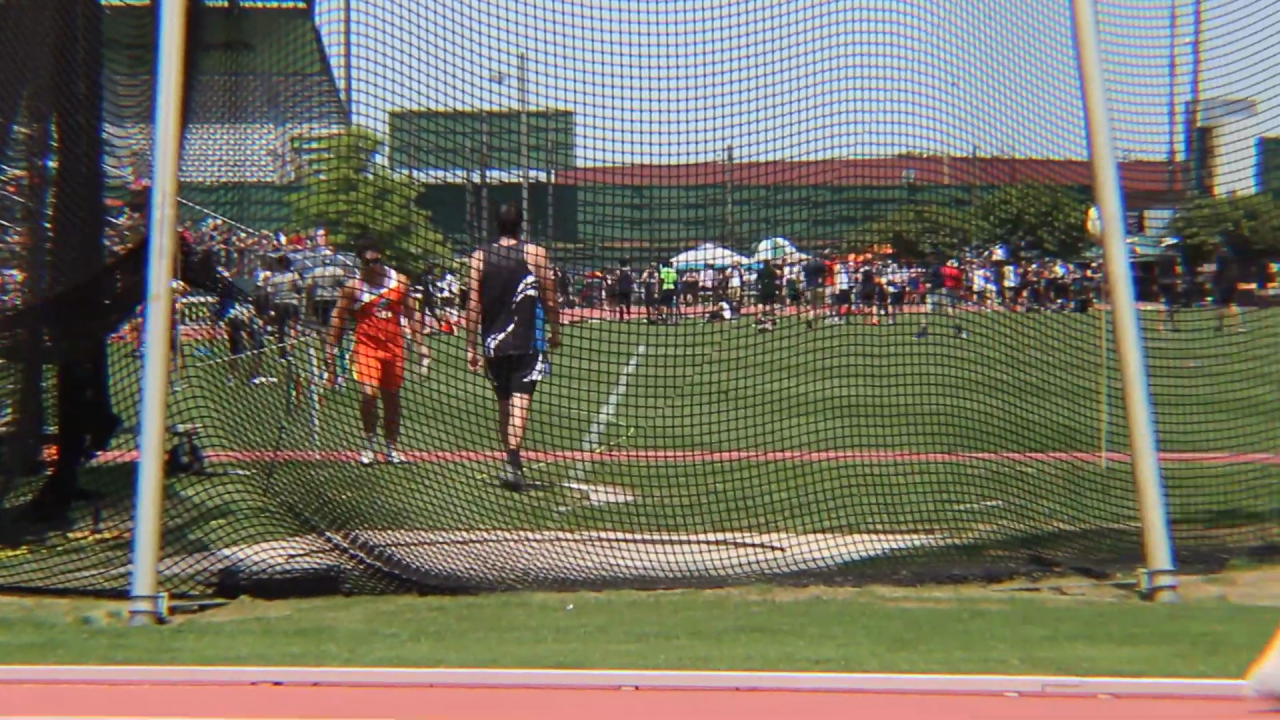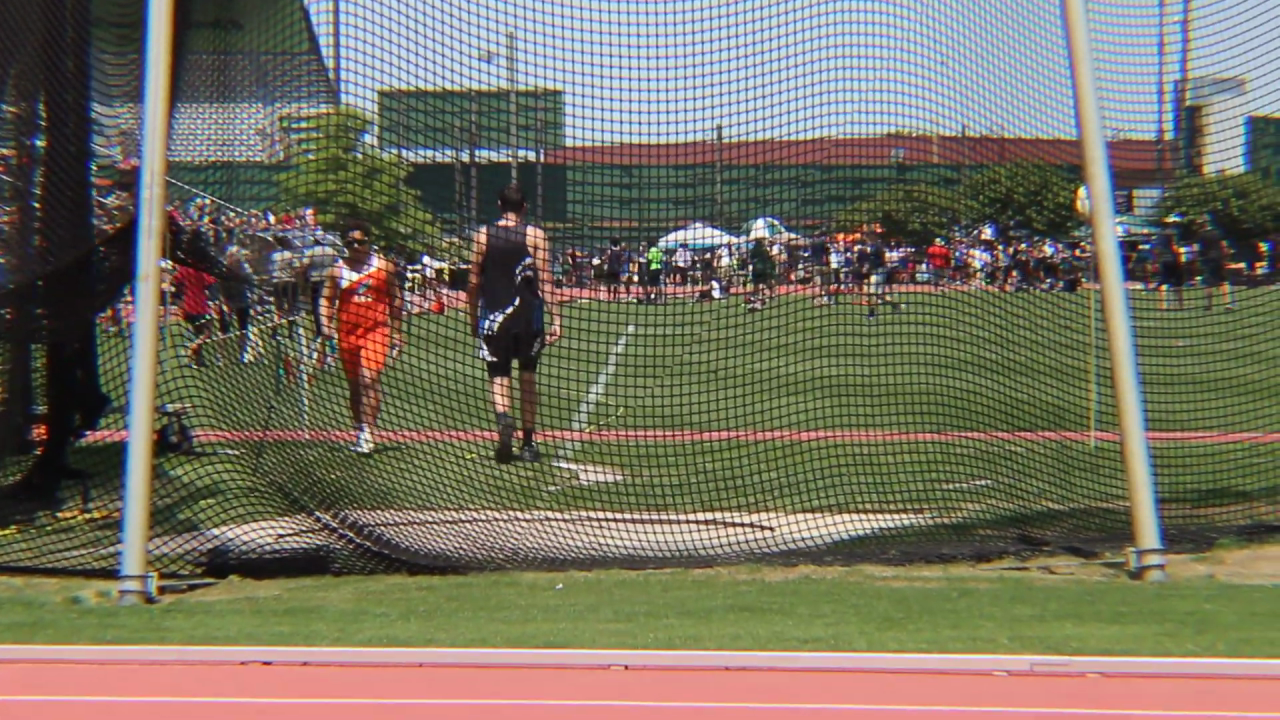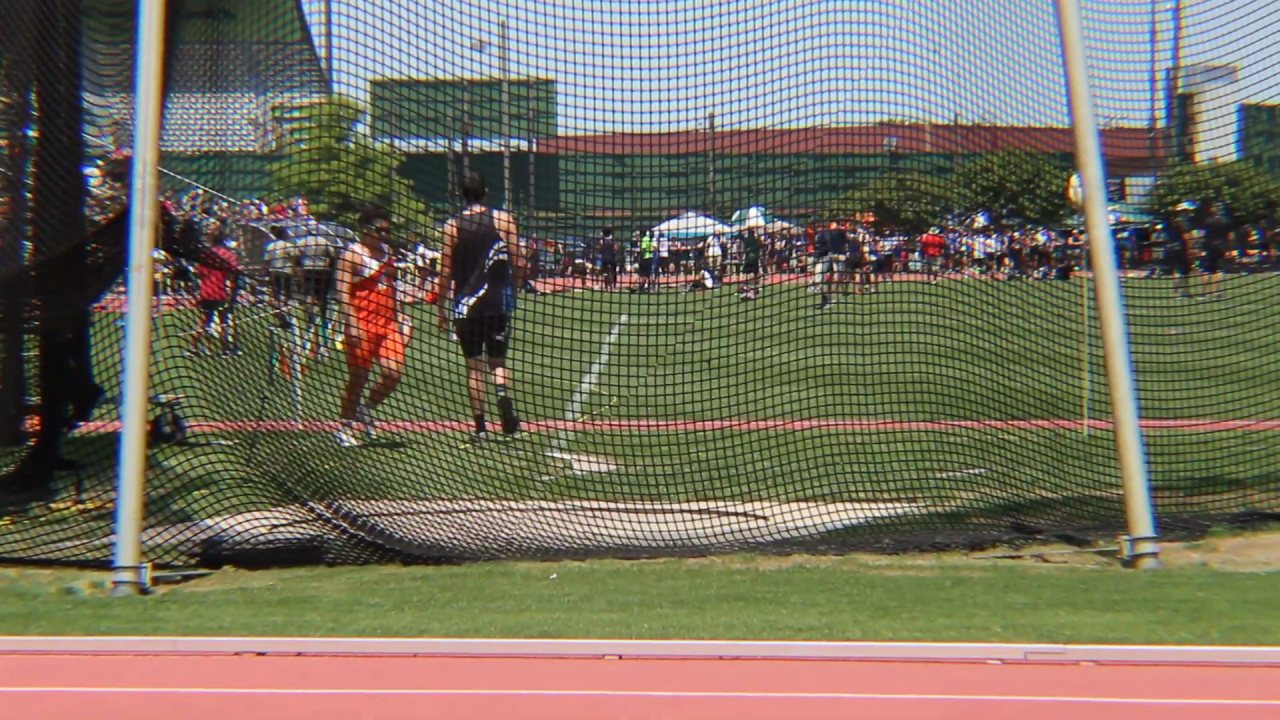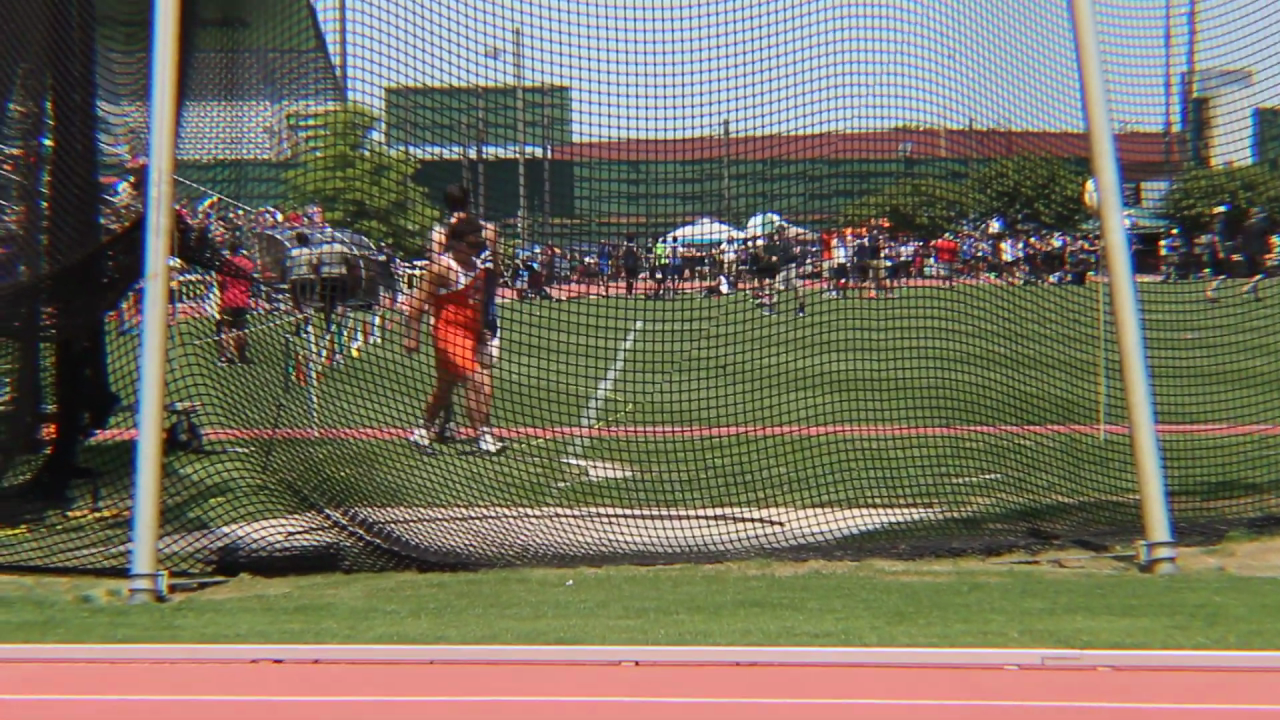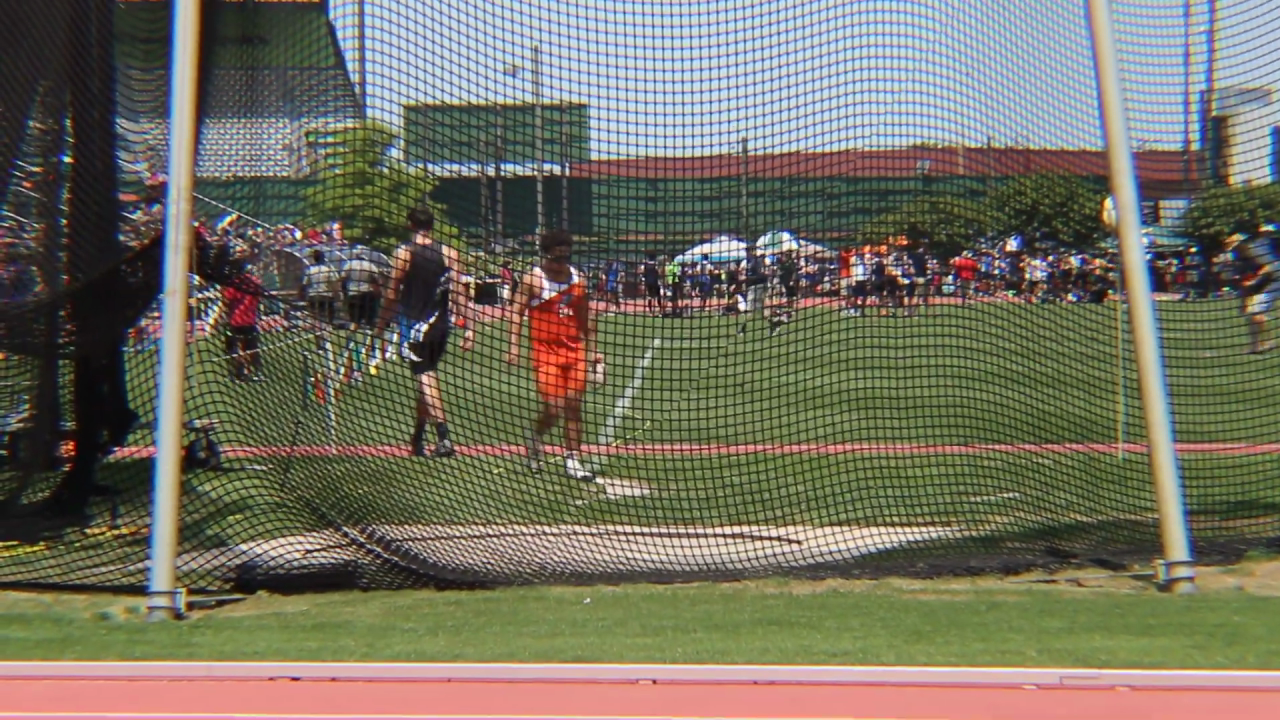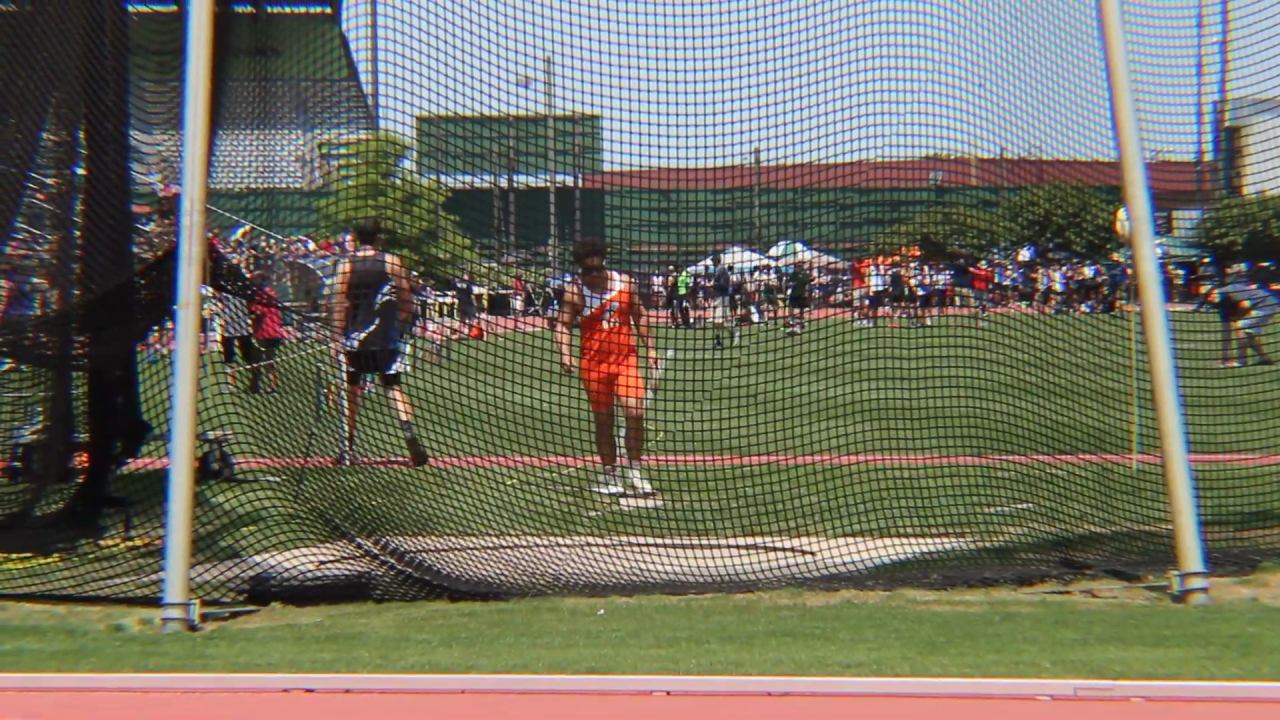
dt=0.7s
person 1, frame 1
left shoulder: (480, 257)
right shoulder: (535, 253)
left elbow: (474, 306)
right elbow: (550, 299)
left wrist: (471, 348)
right wrist: (555, 332)
left hip: (495, 343)
right hip: (529, 342)
left knee: (504, 403)
right knee: (521, 400)
left ankle: (512, 461)
right ankle: (512, 463)
person 1, frame 2
left shoulder: (483, 235)
right shoulder: (536, 235)
left elbow: (474, 283)
right elbow: (545, 280)
left wrist: (473, 318)
right wrist: (554, 319)
left hip: (493, 320)
right hip: (529, 320)
left knee: (499, 378)
right knee: (527, 379)
left ankle: (504, 421)
right ankle: (528, 444)
person 1, frame 3
left shoulder: (453, 226)
right shoulder: (503, 220)
left elbow: (447, 272)
right elbow: (518, 265)
left wrist: (442, 309)
right wrist: (512, 293)
left hip: (465, 306)
right hip: (498, 304)
left knee: (474, 365)
right knee: (497, 360)
left ankle: (480, 427)
right ankle: (503, 394)
person 1, frame 4
left shoulder: (439, 232)
right shoulder: (488, 230)
right elbow: (496, 271)
right hip: (483, 309)
right knee: (482, 367)
left ankle: (447, 421)
person 1, frame 5
left shoulder: (404, 253)
right shoulder: (449, 253)
left elbow: (392, 294)
right elbow: (459, 293)
left wrist: (383, 321)
right wrist: (469, 328)
left hip: (413, 328)
right hip: (439, 328)
left knee: (427, 382)
right knee: (427, 380)
left ankle: (443, 438)
right ankle: (417, 439)
person 1, frame 6
left shoulder: (346, 265)
right shoulder: (393, 262)
left elbow: (339, 306)
right elbow: (407, 302)
left wrist: (337, 340)
right wrist: (400, 326)
left hip: (354, 339)
right hip: (386, 339)
left knee: (352, 392)
right knee: (394, 389)
left ankle: (347, 449)
right ankle: (409, 433)
person 2, frame 1
left shoulder: (399, 281)
right shoulder: (353, 287)
left elbow: (411, 313)
right elbow: (339, 318)
right wrist: (332, 348)
left hip: (394, 348)
right hip: (366, 348)
left knee: (392, 399)
right knee: (369, 396)
left ankle: (391, 448)
right ankle: (368, 448)
person 2, frame 2
left shoulder: (384, 266)
right shoulder: (337, 269)
left elbow: (395, 299)
right elbow: (326, 299)
left wrist: (396, 332)
right wrist: (325, 323)
left hip: (376, 332)
right hip: (347, 334)
left knee: (369, 380)
right knee: (355, 386)
left ankle: (366, 435)
right ankle: (362, 431)
person 2, frame 3
left shoulder: (386, 250)
right shoulder: (351, 254)
right elbow: (342, 290)
left wrist: (401, 313)
right wrist: (352, 324)
left hip: (388, 322)
right hip: (362, 325)
left knee: (393, 372)
right knee: (358, 377)
left ankle: (367, 410)
right ankle: (345, 427)
person 2, frame 4
left shoulder: (475, 265)
right shoulder: (441, 266)
right elbow: (419, 302)
left wrist: (483, 330)
right wrist: (412, 335)
left hip: (470, 334)
right hip: (451, 334)
left knee: (446, 387)
right knee: (476, 383)
left ankle: (422, 433)
right ankle: (483, 436)
person 2, frame 5
left shoulder: (578, 278)
right shoulder: (534, 278)
left elbow: (585, 315)
right elbow: (518, 313)
left wrist: (593, 347)
right wrist: (514, 346)
left hip: (575, 350)
right hip: (545, 349)
left knee: (575, 406)
right knee: (553, 407)
left ankle: (573, 460)
right ankle: (536, 439)
person 2, frame 6
left shoulder: (625, 283)
right shoulder: (574, 292)
left elbow: (639, 317)
right elbow: (563, 326)
left wrist: (650, 349)
right wrist: (566, 355)
left hip: (626, 359)
right hip: (593, 364)
left knee: (635, 413)
right knee: (603, 421)
left ankle: (634, 468)
right ankle: (610, 474)
